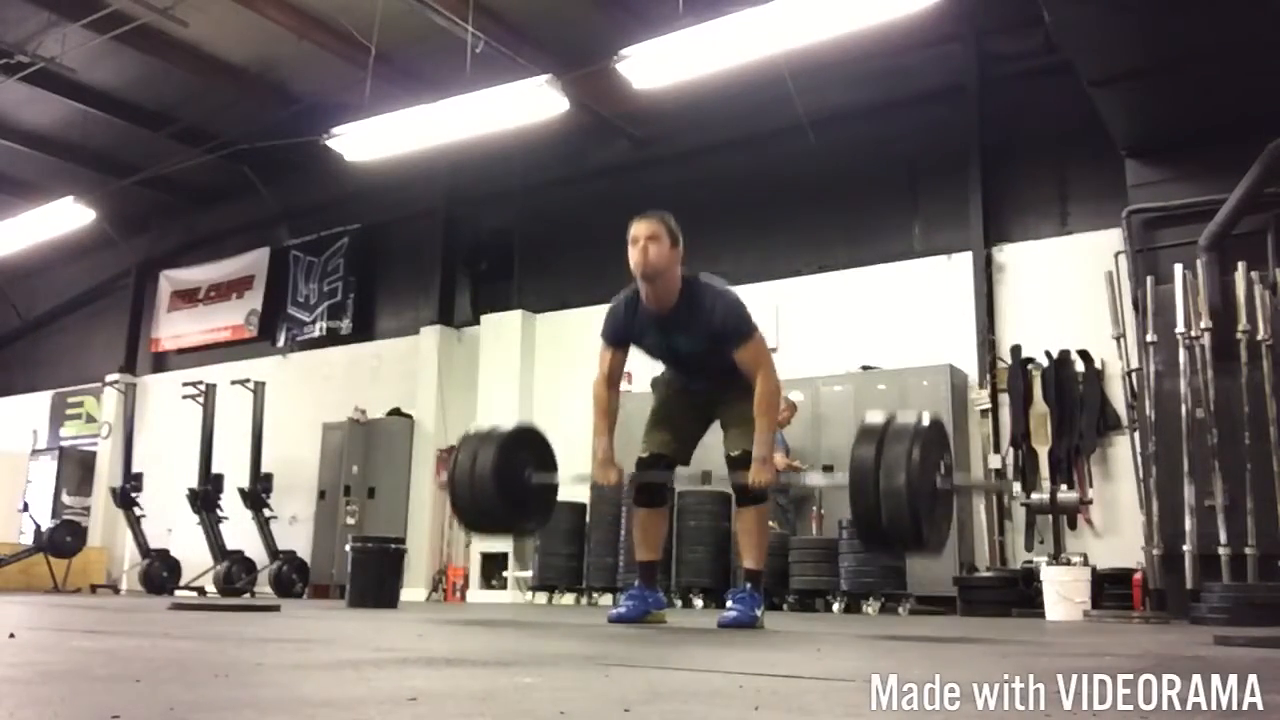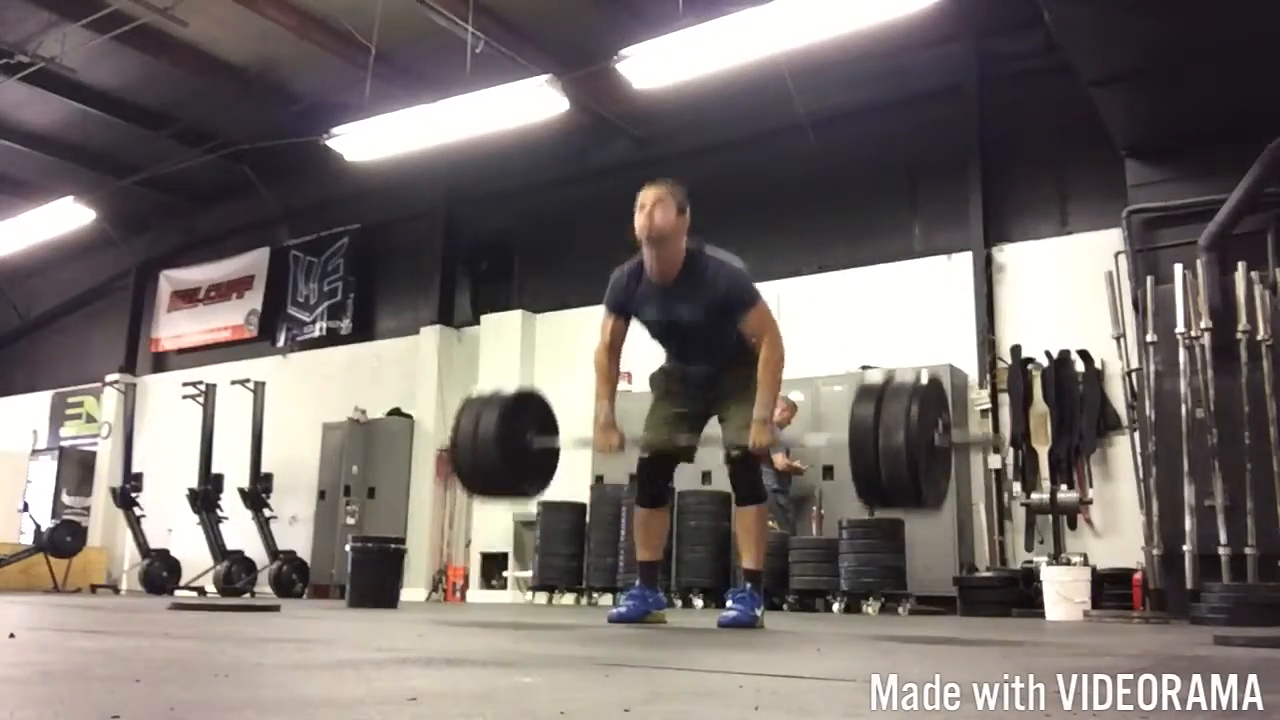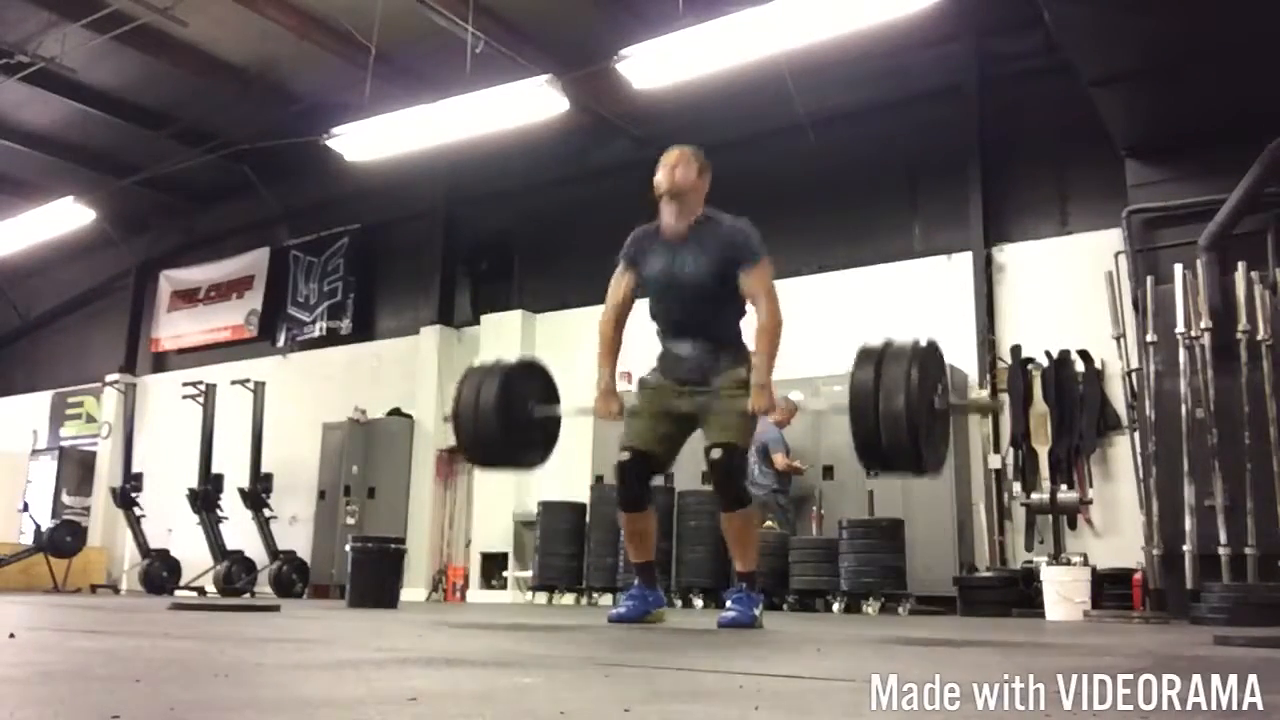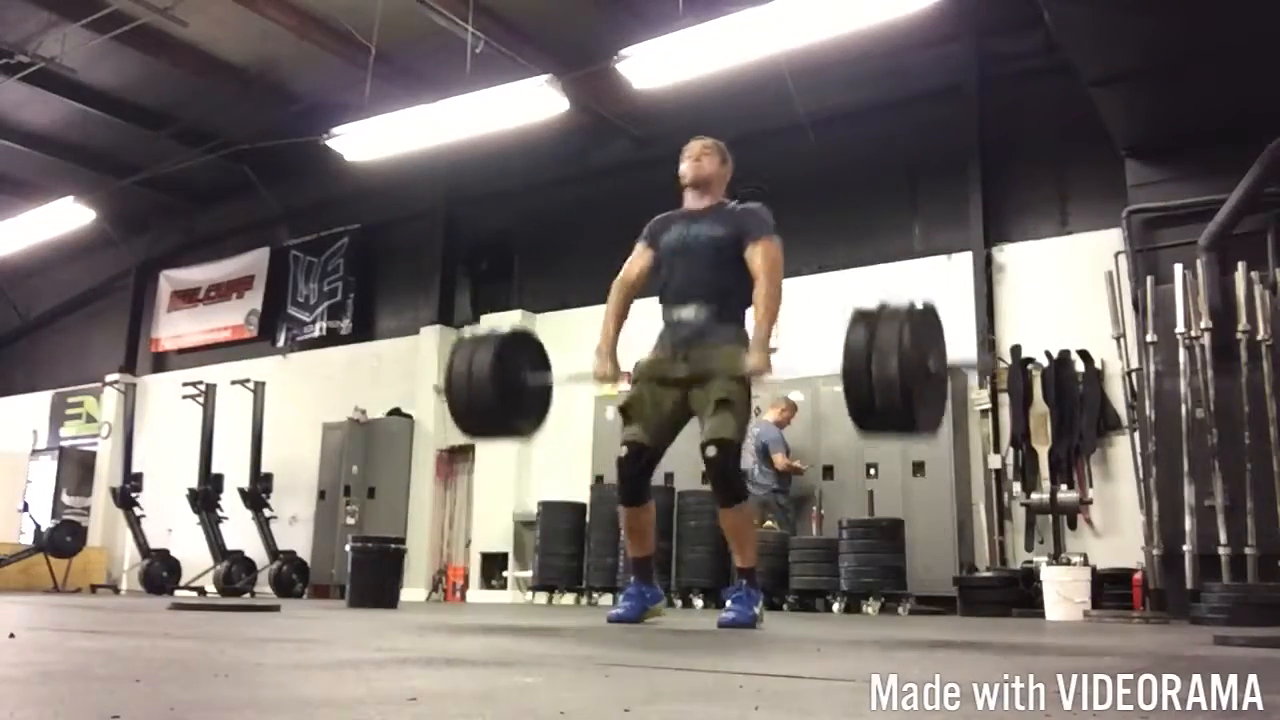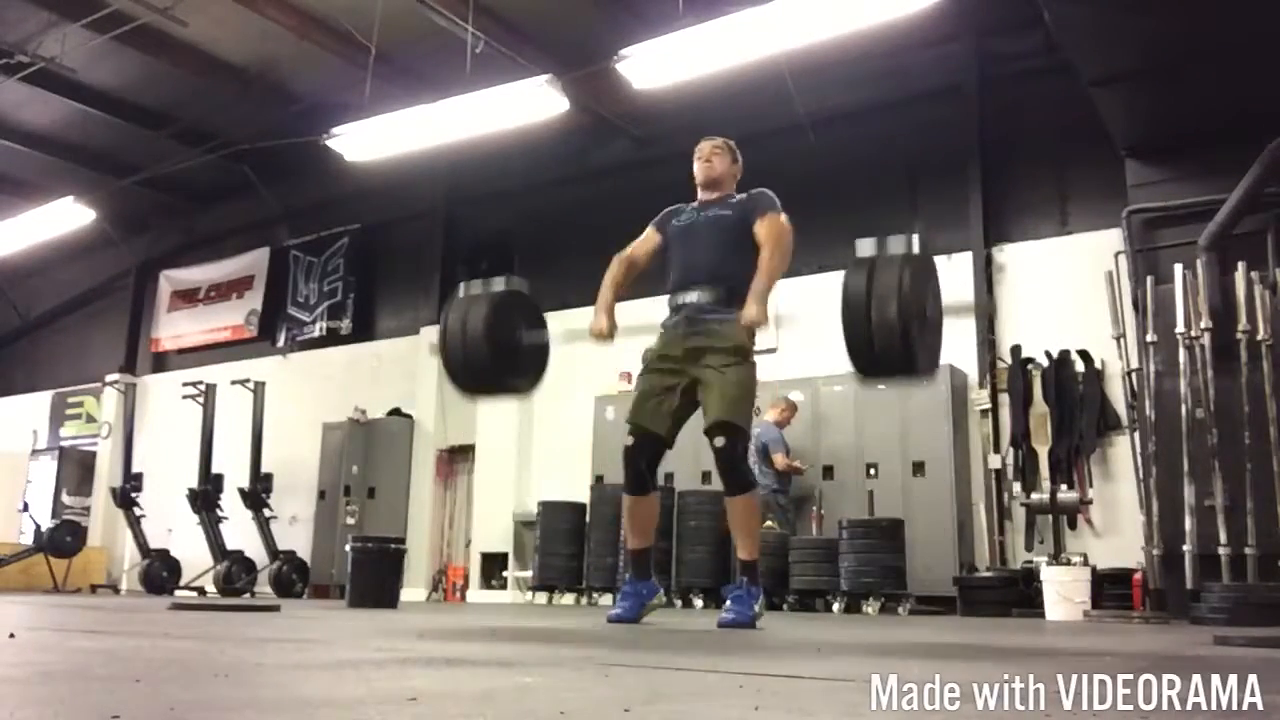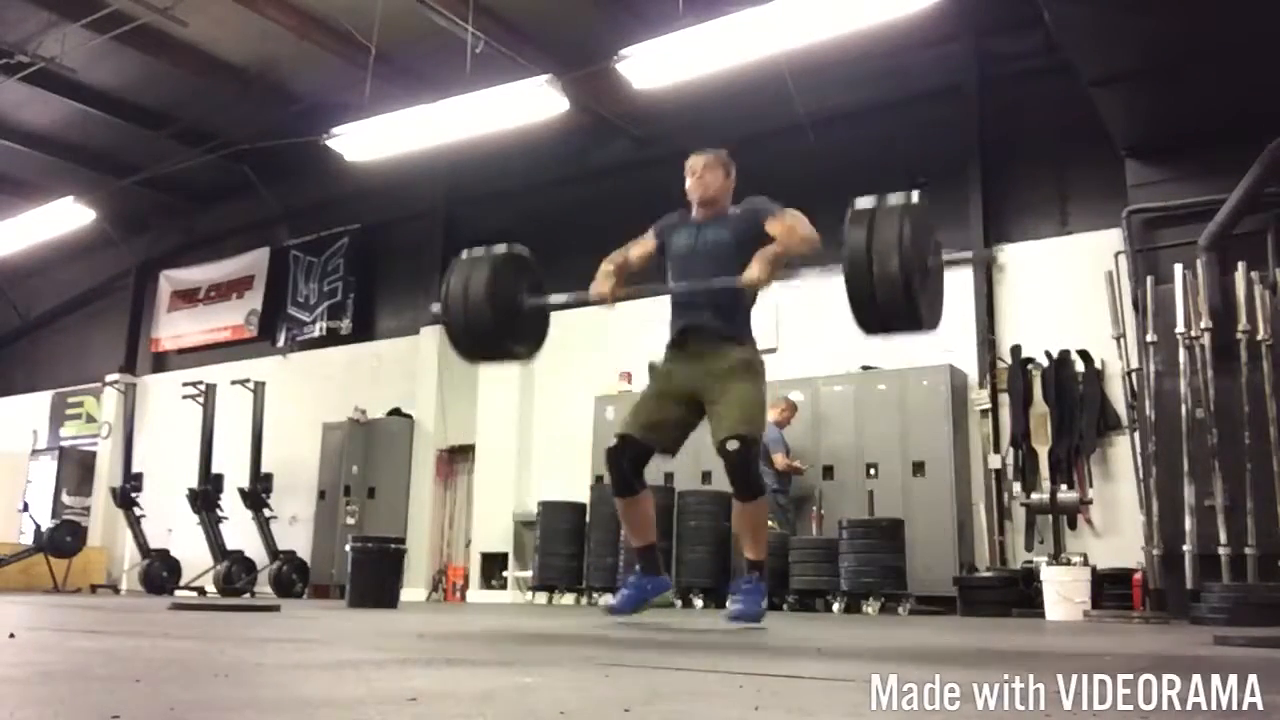
dt=0.1s
person 1, frame 1
left shoulder: (716, 304)
right shoulder: (623, 312)
left elbow: (765, 374)
right elbow: (606, 382)
left wrist: (764, 455)
right wrist: (603, 454)
left hip: (735, 386)
right hip: (682, 386)
left knee: (745, 469)
right knee: (649, 469)
left ankle: (749, 593)
right ankle: (647, 590)
person 1, frame 2
left shoulder: (720, 275)
right shoulder: (625, 281)
left elbow: (768, 343)
right elbow: (607, 350)
left wrist: (764, 419)
right wrist: (605, 418)
left hip: (735, 376)
right hip: (681, 379)
left knee: (744, 466)
right knee: (652, 469)
left ankle: (749, 594)
right ankle: (647, 590)
person 1, frame 3
left shoulder: (730, 234)
right shoulder: (641, 242)
left elbow: (768, 308)
right elbow: (614, 313)
left wrist: (761, 382)
right wrist: (605, 384)
left hip: (725, 370)
right hip: (670, 373)
left knee: (724, 470)
right knee: (631, 470)
left ankle: (747, 594)
right ankle: (646, 589)
person 1, frame 4
left shoulder: (746, 216)
right shoulder: (662, 225)
left elbow: (769, 277)
right elbow: (625, 283)
left wrist: (759, 345)
right wrist: (605, 347)
left hip: (721, 355)
right hip: (666, 353)
left knee: (721, 465)
right knee: (631, 464)
left ankle: (747, 591)
right ankle: (644, 587)
person 1, frame 5
left shoulder: (754, 202)
right shoulder: (674, 216)
left elbow: (778, 240)
right elbow: (627, 258)
left wrist: (756, 300)
right wrist: (604, 308)
left hip: (724, 339)
right hip: (672, 340)
left knee: (728, 451)
right knee: (638, 455)
left ankle: (747, 587)
right ankle: (640, 582)
person 1, frame 6
left shoulder: (751, 214)
right shoulder: (672, 227)
left elbow: (806, 236)
right elbow: (627, 258)
left wrist: (767, 257)
right wrist: (606, 278)
left hip: (731, 361)
right hip: (679, 363)
left knee: (738, 456)
right knee: (622, 454)
left ankle: (753, 581)
right ankle: (648, 574)
